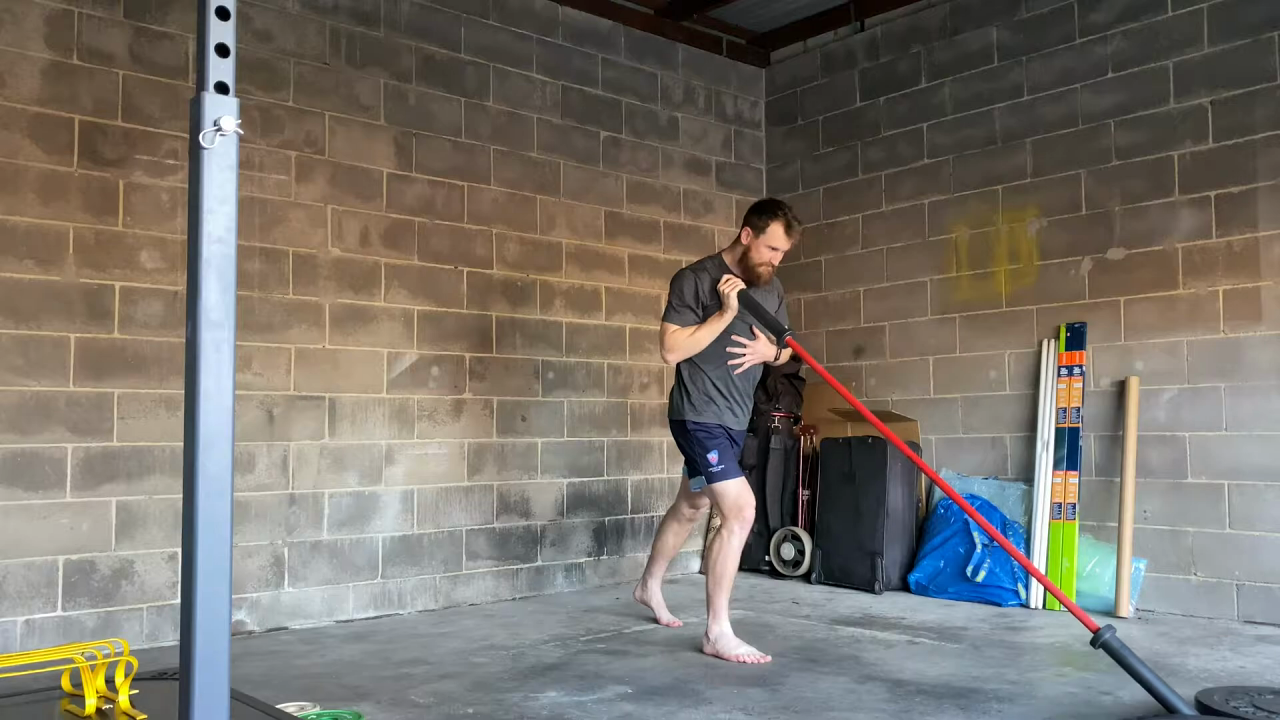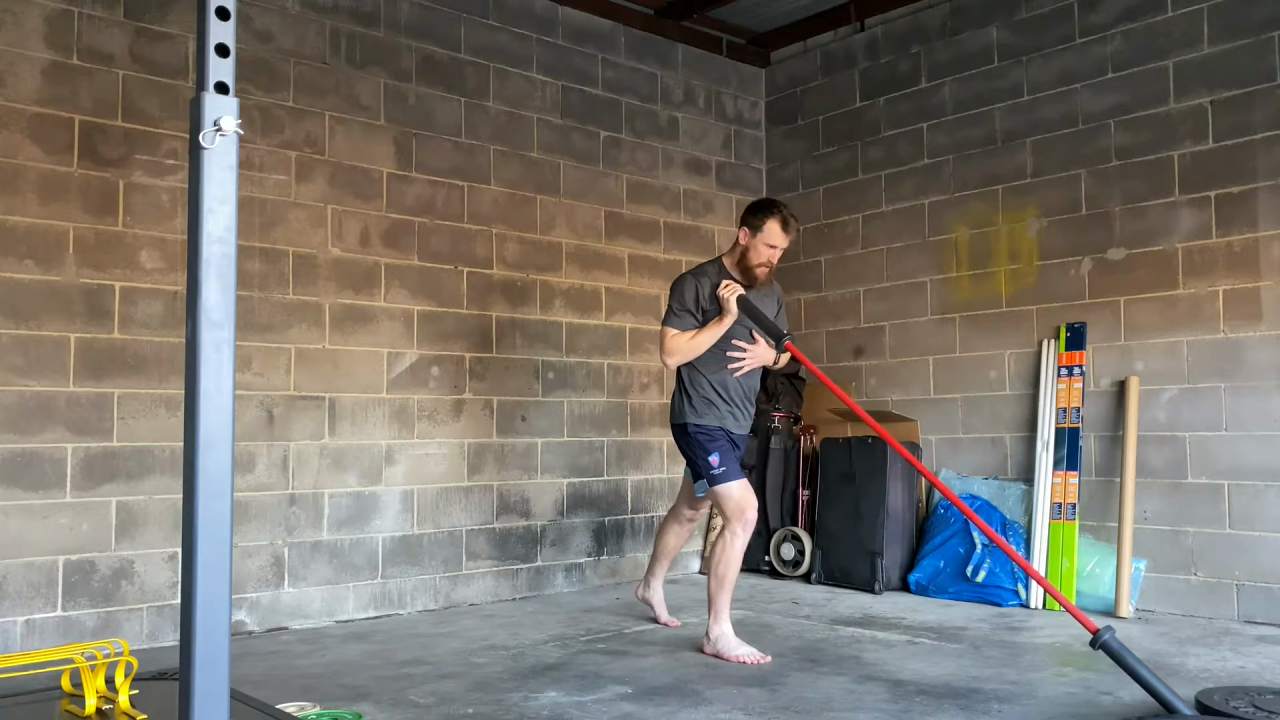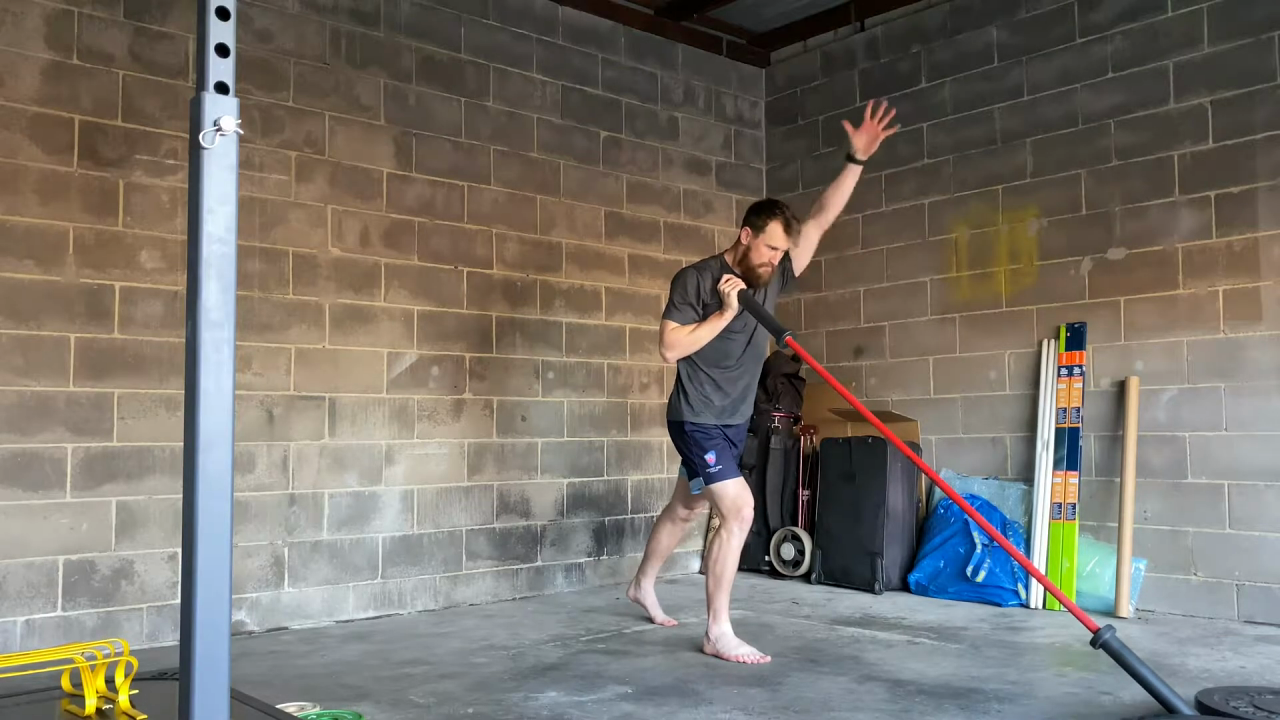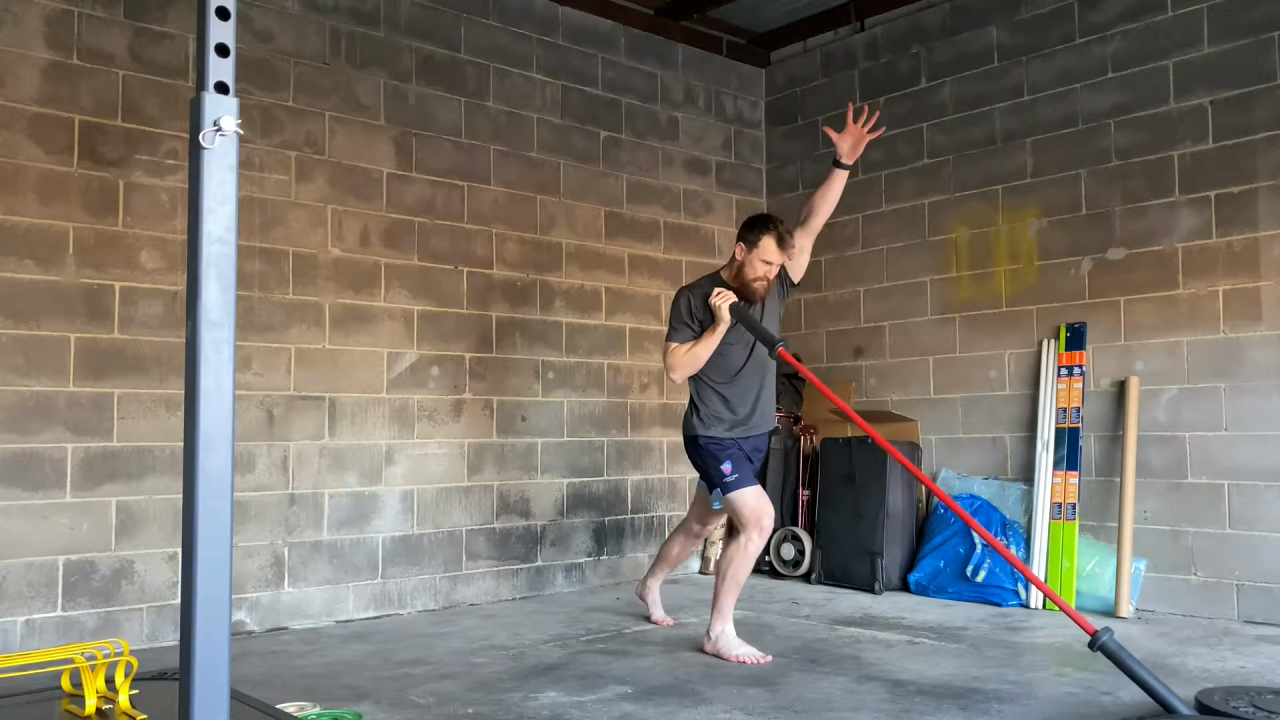
dt=1s
person 1, frame 1
left shoulder: (770, 287)
right shoulder: (695, 279)
left elbow: (785, 348)
right elbow: (671, 349)
left wrist: (771, 351)
right wrist: (725, 312)
left hip: (733, 417)
right hip: (699, 416)
left knee: (690, 507)
right knee: (740, 511)
left ankle: (650, 585)
right ankle: (717, 632)
person 1, frame 2
left shoulder: (770, 289)
right shoulder: (695, 283)
left elbow: (785, 350)
right elbow: (671, 353)
left wrist: (771, 354)
right wrist: (725, 317)
left hip: (736, 422)
right hip: (701, 419)
left knee: (690, 509)
right knee: (743, 513)
left ankle: (651, 584)
right ankle: (718, 633)
person 1, frame 3
left shoulder: (774, 275)
right shoulder: (695, 279)
left elbow: (823, 217)
right elbow: (671, 348)
left wrist: (857, 158)
right wrist: (725, 313)
left hip: (733, 421)
right hip: (698, 420)
left knee: (684, 508)
right knee: (739, 510)
left ankle: (643, 585)
right ankle: (718, 633)
person 1, frame 4
left shoulder: (775, 285)
right shoulder: (693, 298)
left elbow: (812, 223)
right elbow: (676, 369)
left wrist: (844, 162)
right wrist: (719, 326)
left hip: (754, 434)
right hip: (714, 435)
left knee: (701, 524)
right knee: (759, 521)
left ankle: (649, 585)
right ankle: (719, 633)
